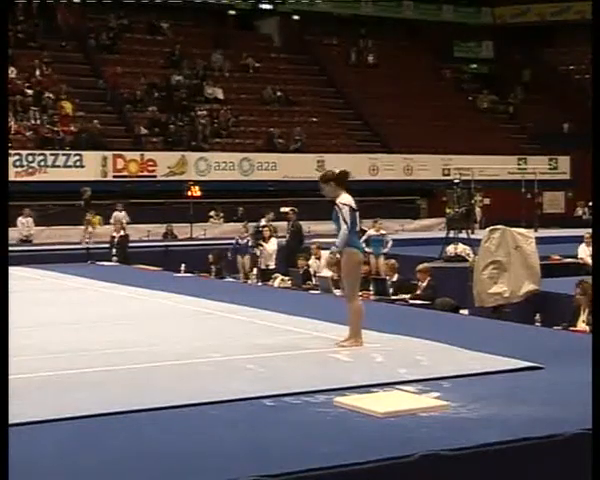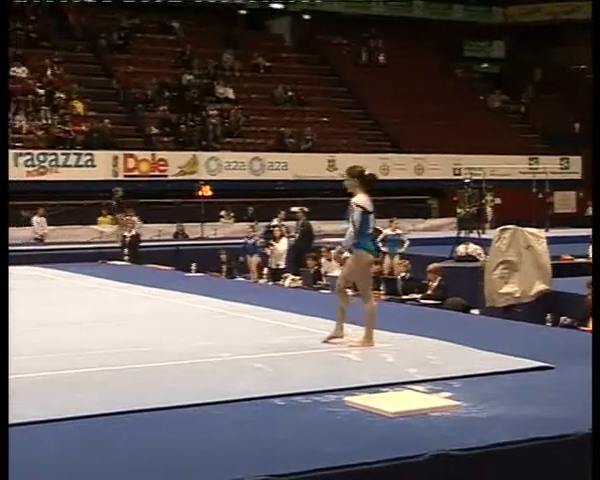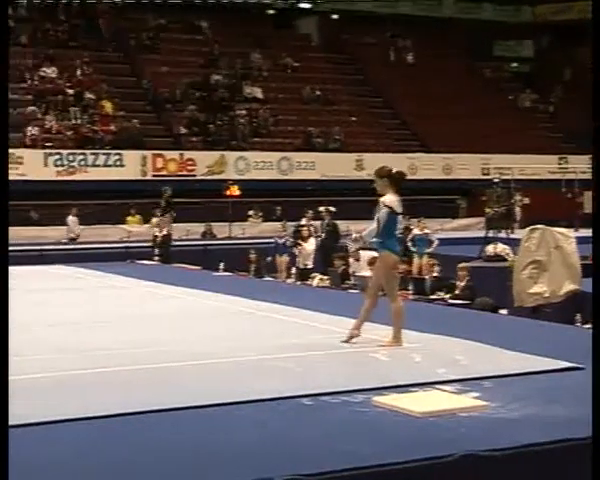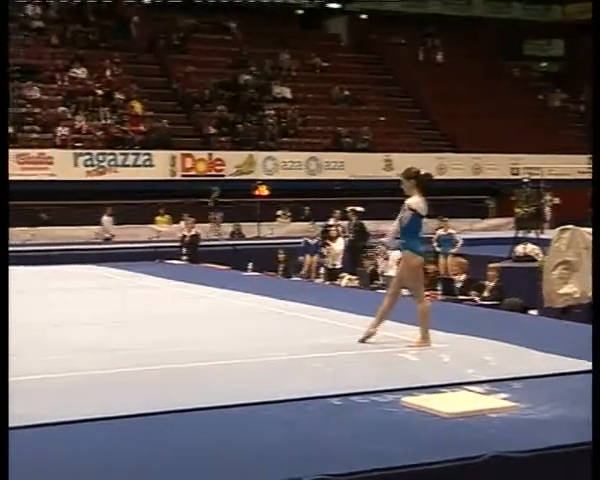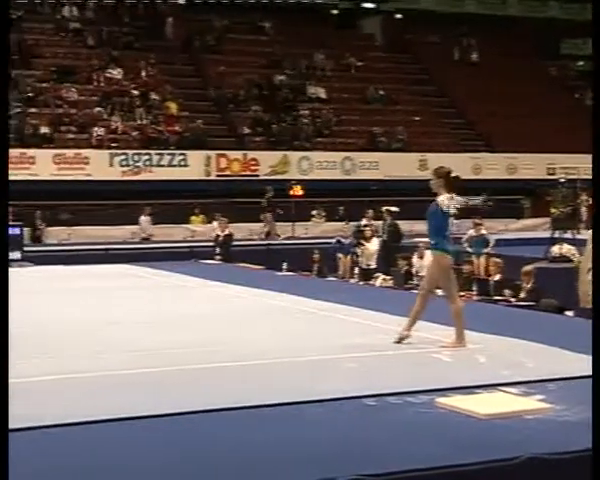
dt=0.4s
person 1, frame 1
left shoulder: (341, 202)
right shoulder: (345, 200)
left elbow: (345, 229)
left wrist: (334, 251)
right wrist: (338, 252)
left hip: (350, 250)
right hip: (352, 249)
left knee: (352, 296)
right knee: (349, 295)
left ankle: (356, 337)
right ankle: (353, 334)
person 1, frame 2
left shoulder: (357, 201)
right shoulder: (365, 199)
left elbow: (353, 230)
left wrist: (341, 248)
right wrist: (345, 248)
left hip: (362, 251)
right hip: (360, 250)
left knee: (366, 295)
right knee: (340, 287)
left ankle: (368, 338)
right ankle: (339, 329)
person 1, frame 3
left shoulder: (385, 201)
right shoulder: (395, 200)
left elbow: (377, 227)
left wrist: (360, 237)
right wrist: (364, 237)
left hip: (387, 251)
right hip: (389, 249)
left knee: (393, 296)
right knee: (372, 291)
left ankle: (396, 338)
right ankle: (356, 328)
person 1, frame 4
left shoulder: (410, 203)
right shoulder: (421, 201)
left elbow: (397, 228)
left wrist: (385, 245)
right wrist: (392, 242)
left hip: (411, 252)
right hip: (412, 251)
left knee: (419, 296)
right knee: (392, 291)
left ankle: (425, 338)
right ankle: (373, 327)
person 1, frame 5
left shoulder: (443, 199)
right shoulder: (448, 198)
left elbow: (451, 204)
right elbow: (458, 201)
left hip: (441, 252)
right hip: (439, 251)
left knee: (452, 296)
right knee: (424, 291)
left ankle: (460, 338)
right ankle: (407, 329)
